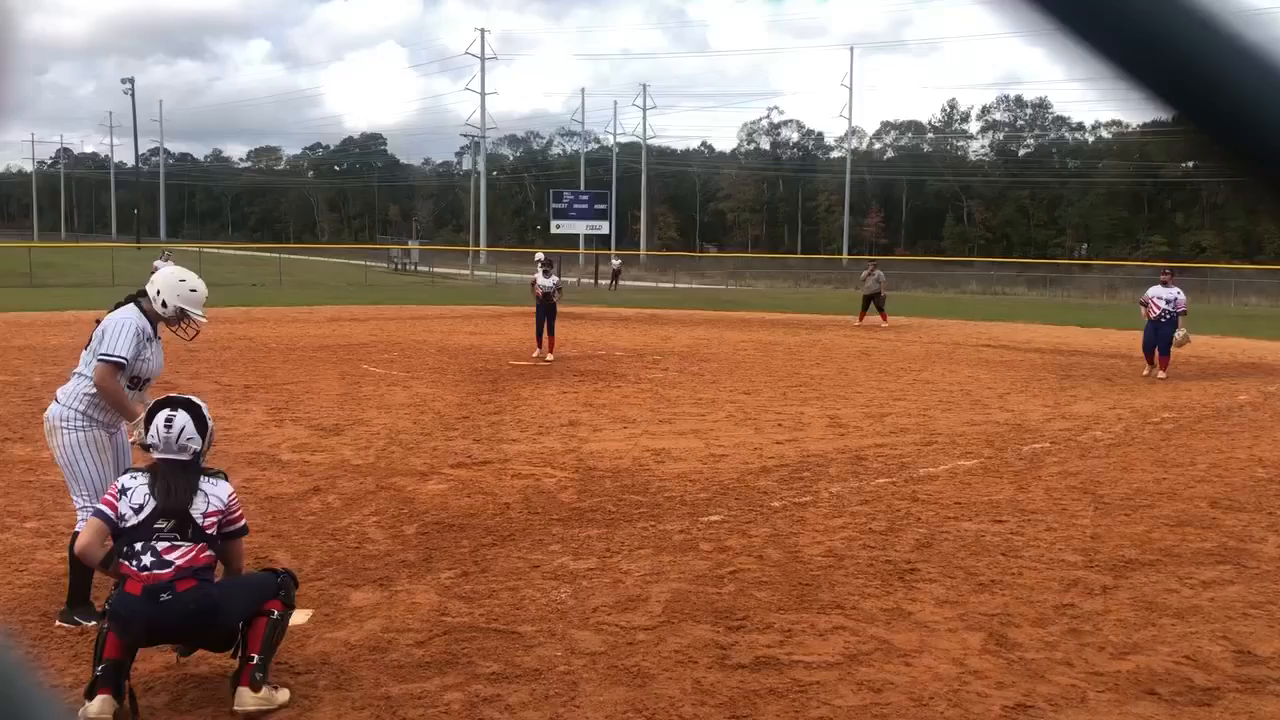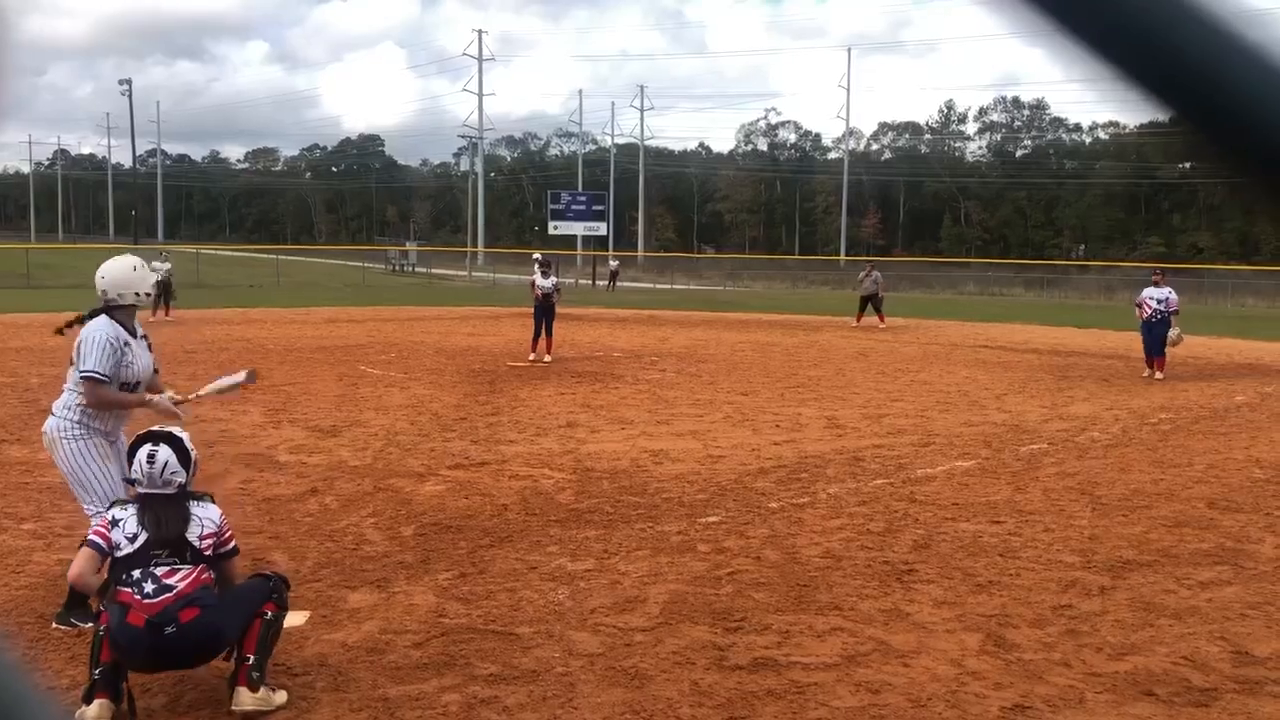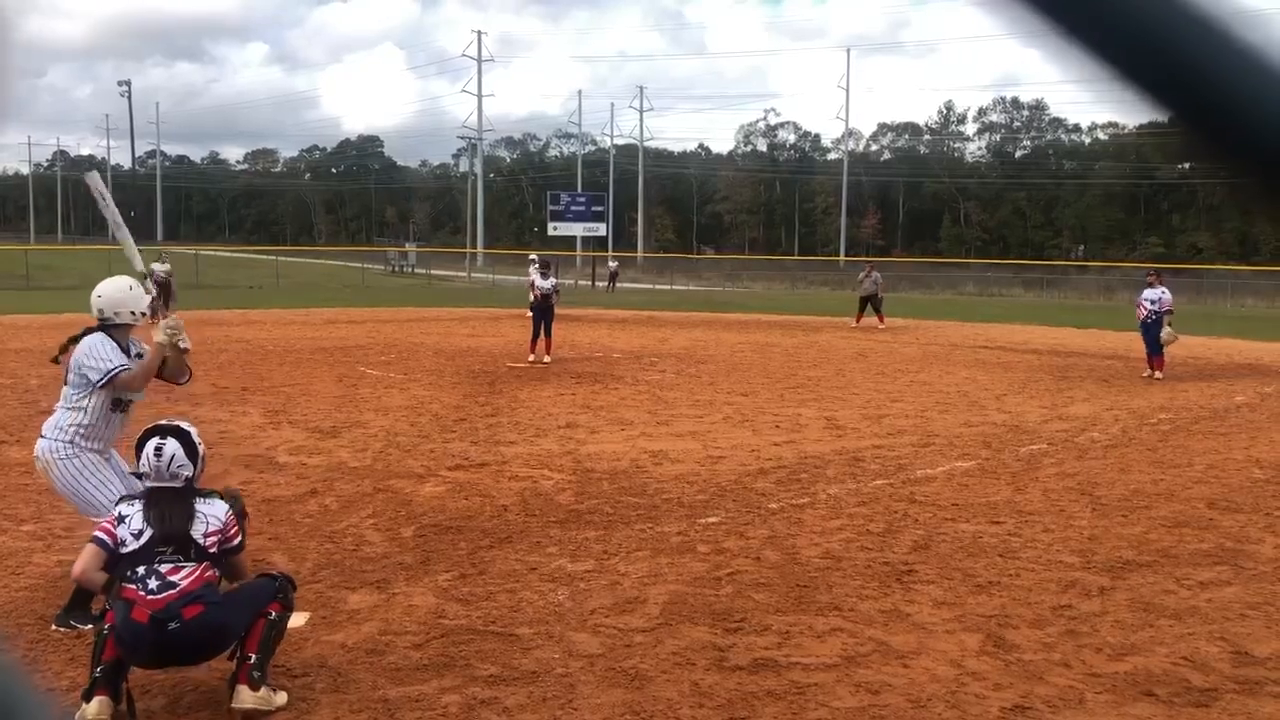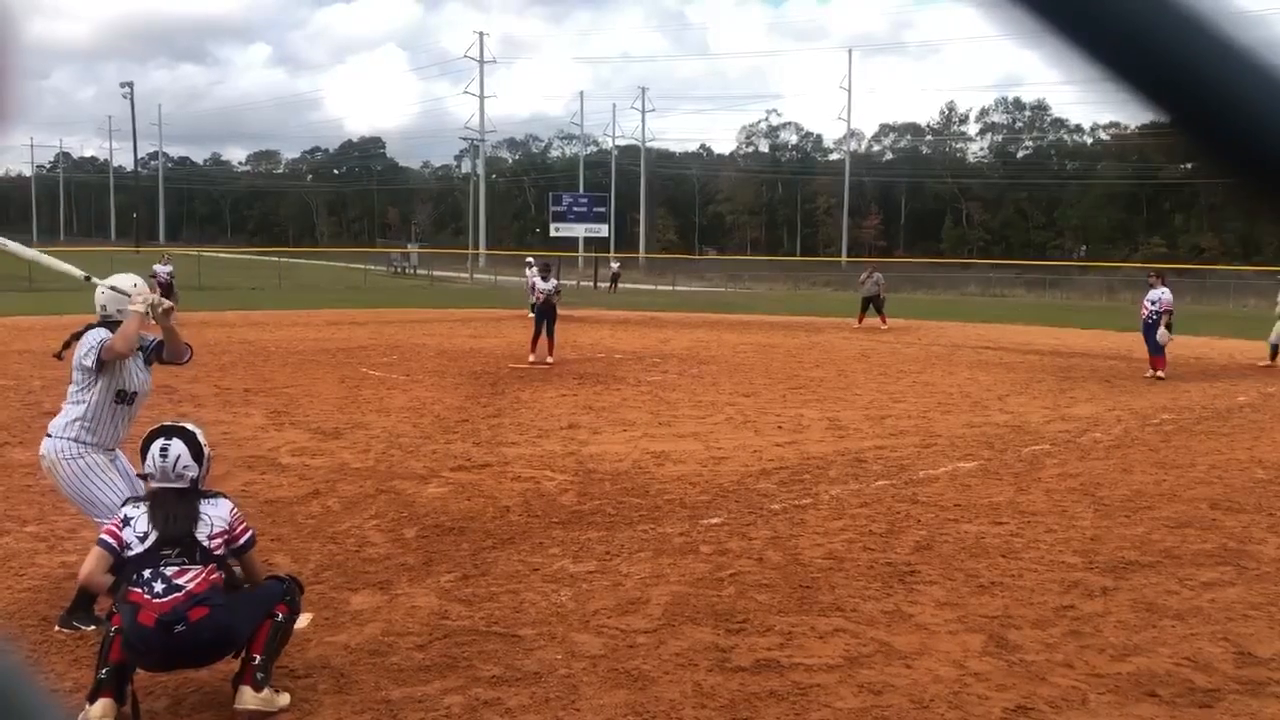
dt=0.4s
person 1, frame 1
left shoulder: (148, 326)
right shoulder: (127, 323)
right elbow: (104, 379)
right wrist: (138, 418)
left hip: (109, 424)
right hip: (76, 422)
right knee: (94, 511)
right ankle: (76, 608)
person 1, frame 2
left shoulder: (133, 330)
right shoulder: (100, 334)
left elbow: (150, 374)
right elbow: (95, 395)
left wrist: (165, 393)
right wrist: (149, 402)
left hip: (107, 434)
right hip: (74, 434)
right knee: (109, 516)
right ankle: (72, 610)
person 1, frame 3
left shoulder: (131, 347)
right shoulder: (95, 346)
left elbow: (178, 377)
right elbow: (132, 384)
left wrist: (176, 350)
right wrist: (158, 344)
left hip: (96, 449)
right hip: (64, 451)
right ankle: (73, 612)
person 1, frame 4
left shoulder: (140, 342)
right shoulder: (95, 340)
left elbow: (180, 355)
right elbow: (121, 348)
left wrist: (165, 323)
right wrist: (139, 312)
left hip: (103, 449)
right hip: (70, 450)
right ankle: (77, 613)
person 2, frame 1
left shoulder: (126, 484)
right shoulder: (219, 489)
left elbow: (84, 547)
right elbow: (235, 568)
left wrist: (124, 573)
left hip: (135, 620)
right hip: (196, 613)
right knee: (279, 583)
left ankle: (103, 693)
right ankle: (251, 686)
person 2, frame 2
left shoulder: (117, 515)
right shoulder: (209, 512)
left elbow: (78, 576)
right elbow: (229, 585)
left wrist: (117, 595)
left hip: (133, 648)
right hip: (198, 638)
left knee: (112, 607)
right knee: (271, 586)
left ankle: (101, 696)
right ankle: (249, 686)
person 2, frame 3
left shoulder: (124, 511)
right shoulder: (216, 508)
left elbow: (82, 572)
right elbow: (240, 576)
left wrist: (123, 592)
right wrist: (240, 524)
left hip: (138, 644)
right hip: (202, 634)
left knee: (118, 607)
right knee: (276, 587)
left ankle: (101, 695)
right ankle: (250, 685)
person 2, frame 4
left shoulder: (129, 513)
right shoulder: (221, 508)
left elbow: (89, 576)
right elbow: (257, 578)
left wrist: (129, 594)
right wrist: (234, 584)
left hip: (145, 647)
right hip: (208, 638)
left knee: (124, 610)
right knee: (284, 589)
right ankle: (253, 686)
